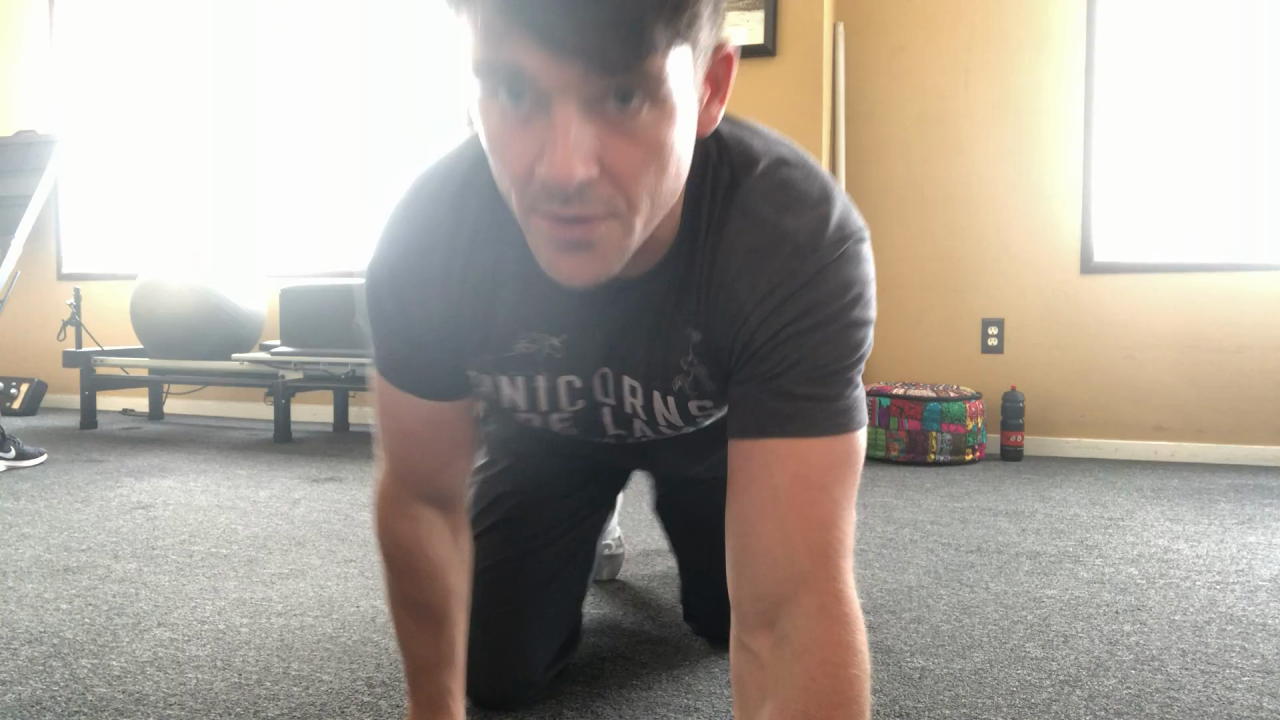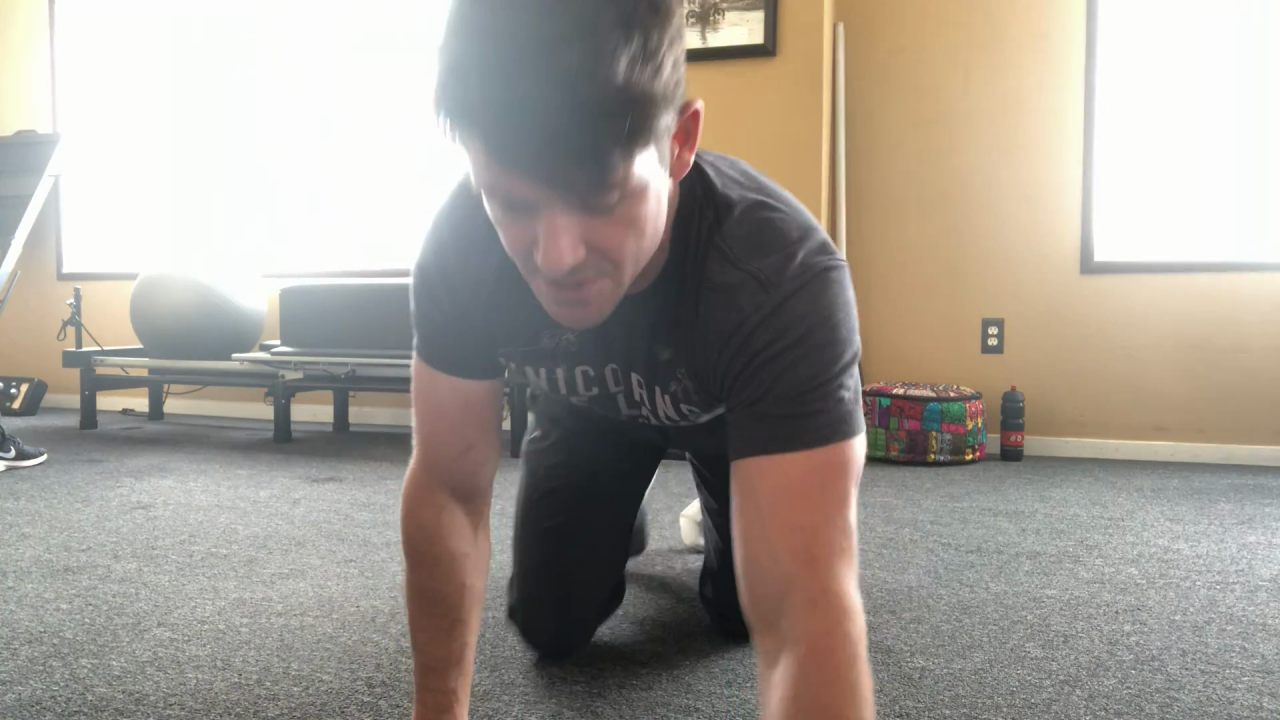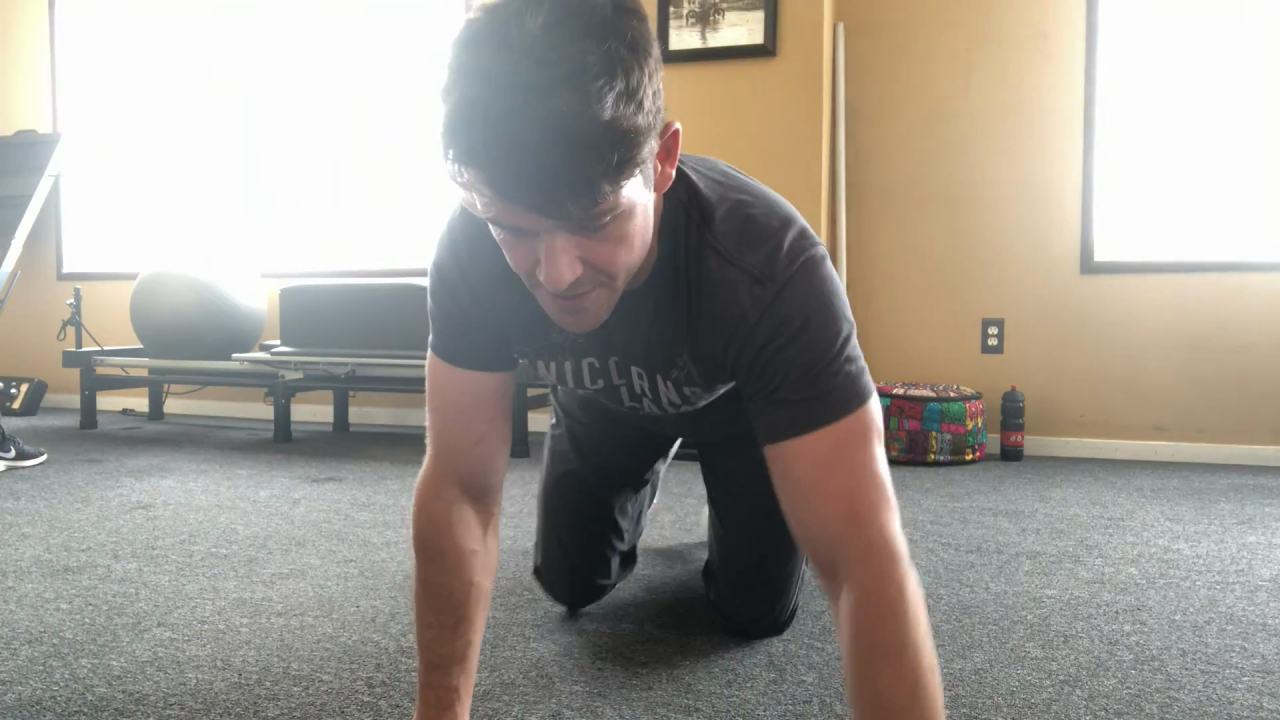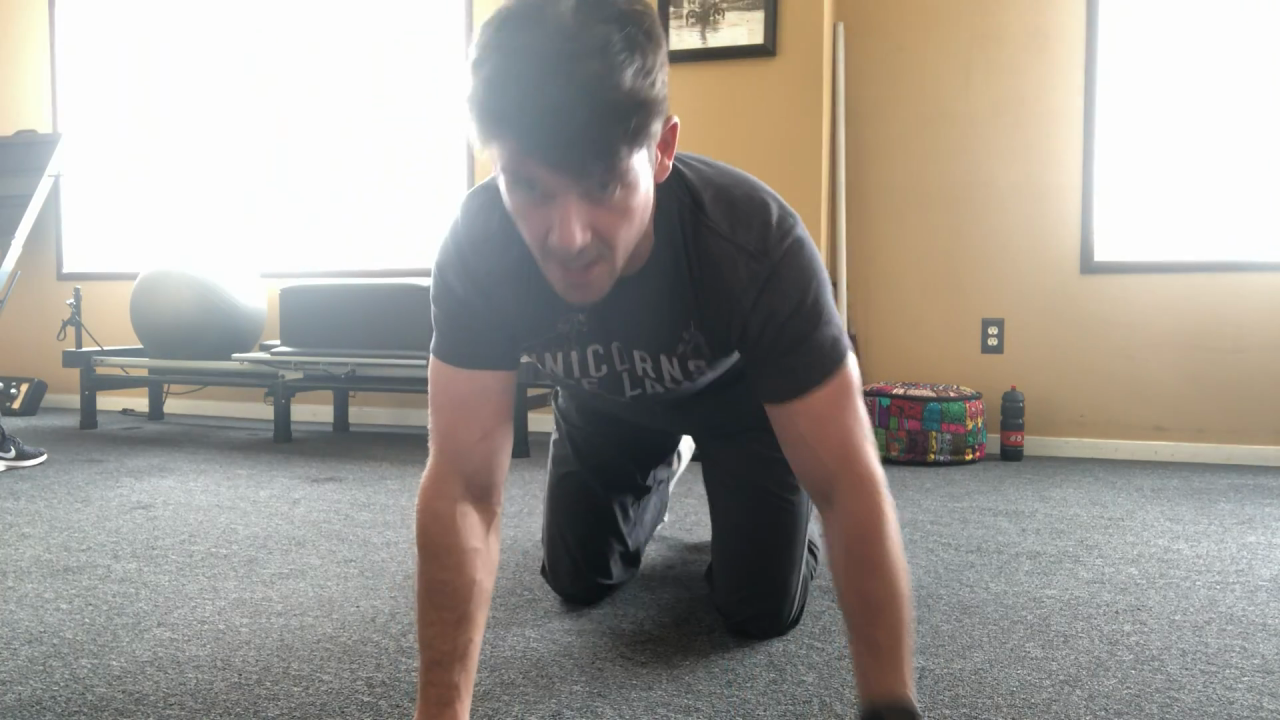
dt=0.2s
person 1, frame 1
left shoulder: (804, 238)
right shoulder: (427, 236)
left elbow: (792, 611)
right elbow: (422, 496)
left hip: (716, 429)
right hip: (542, 433)
left knee: (732, 620)
left ankle: (702, 519)
right ankle: (572, 538)
person 1, frame 2
left shoulder: (783, 269)
right shoulder: (463, 248)
left elbow: (802, 615)
right elbow: (449, 491)
left hip: (741, 410)
right hip: (591, 408)
left knee: (744, 611)
right knee: (552, 627)
left ankle: (723, 513)
right ankle: (616, 521)
person 1, frame 3
left shoulder: (771, 266)
right shoulder: (471, 253)
left elbow: (863, 562)
right elbow: (460, 489)
left hip: (744, 400)
right hip: (605, 401)
left knee: (756, 613)
right knee: (573, 583)
left ankle: (731, 499)
right ankle: (643, 477)
person 1, frame 4
left shoulder: (759, 245)
right shoulder: (476, 250)
left elbow: (849, 487)
right elbow: (462, 487)
left hip: (742, 392)
right hip: (606, 402)
left knee: (761, 612)
right knee: (579, 581)
left ankle: (741, 508)
right ankle: (658, 475)
